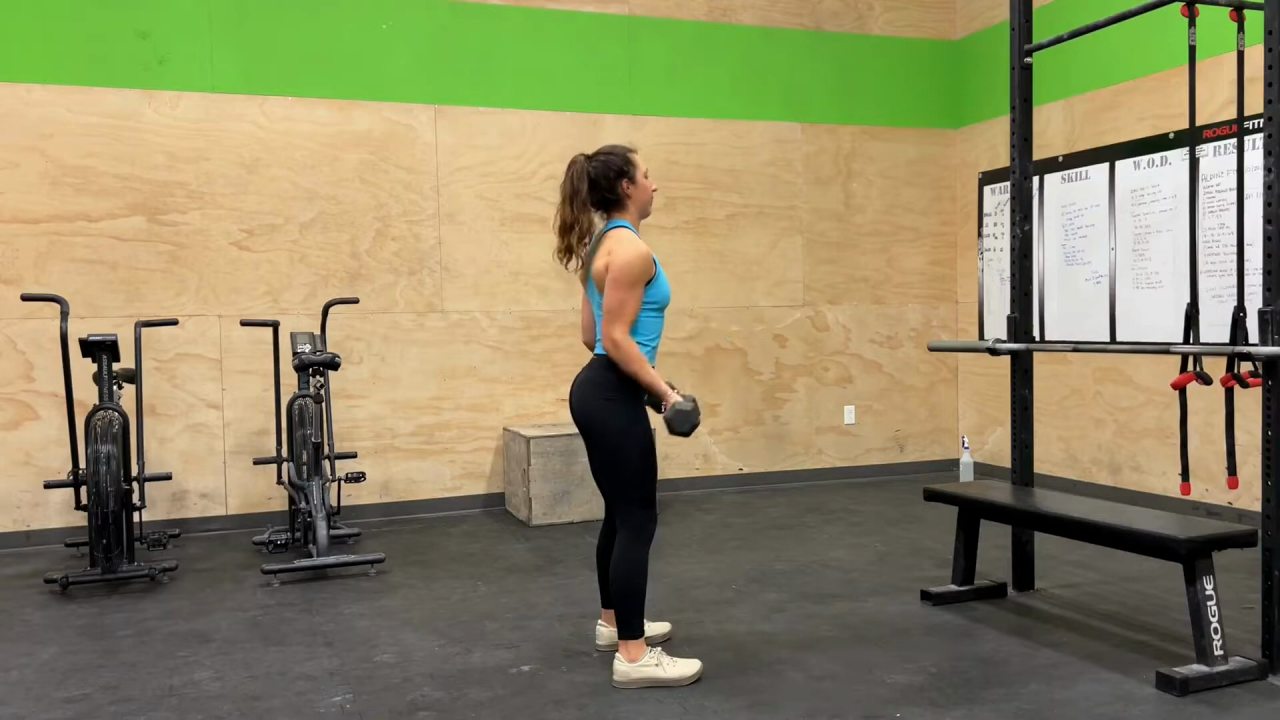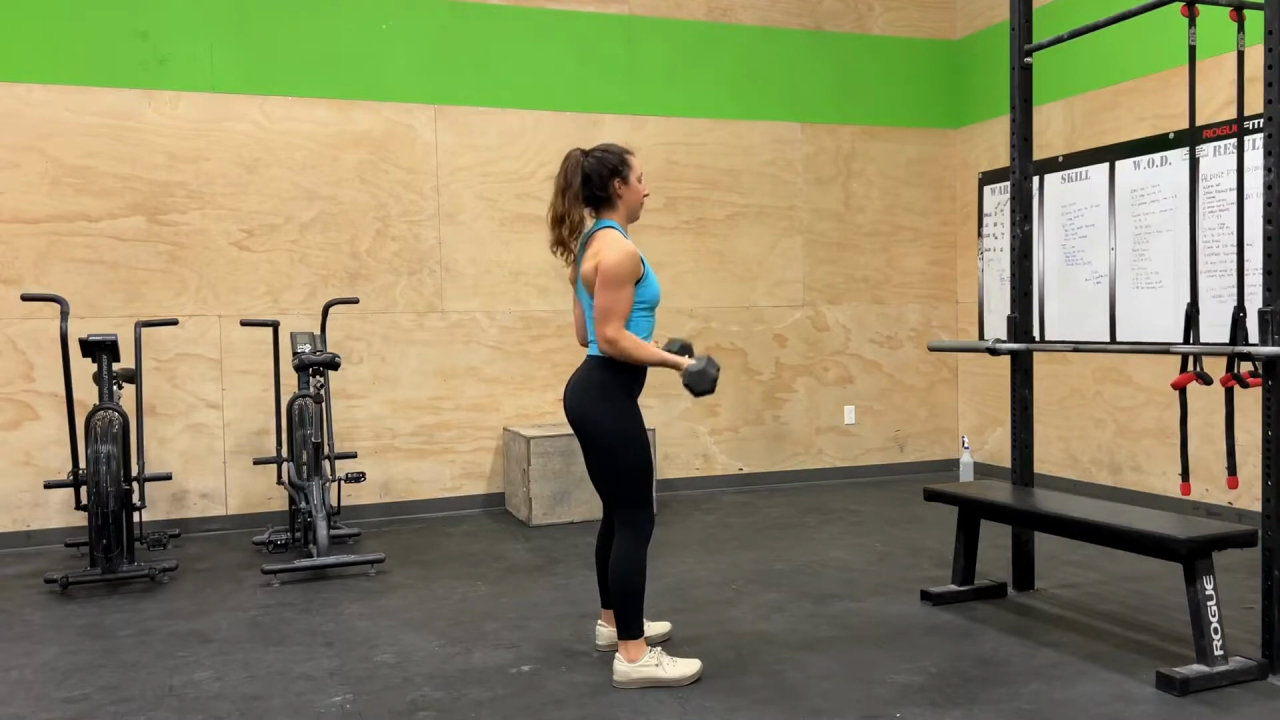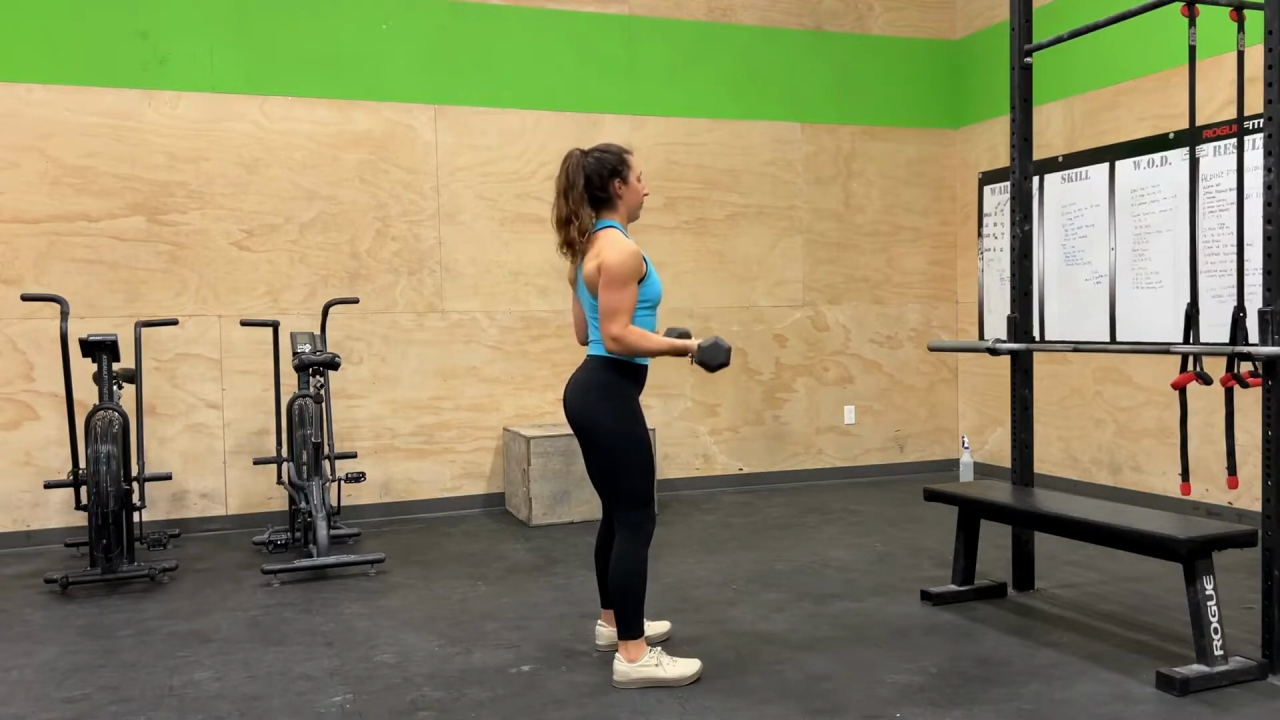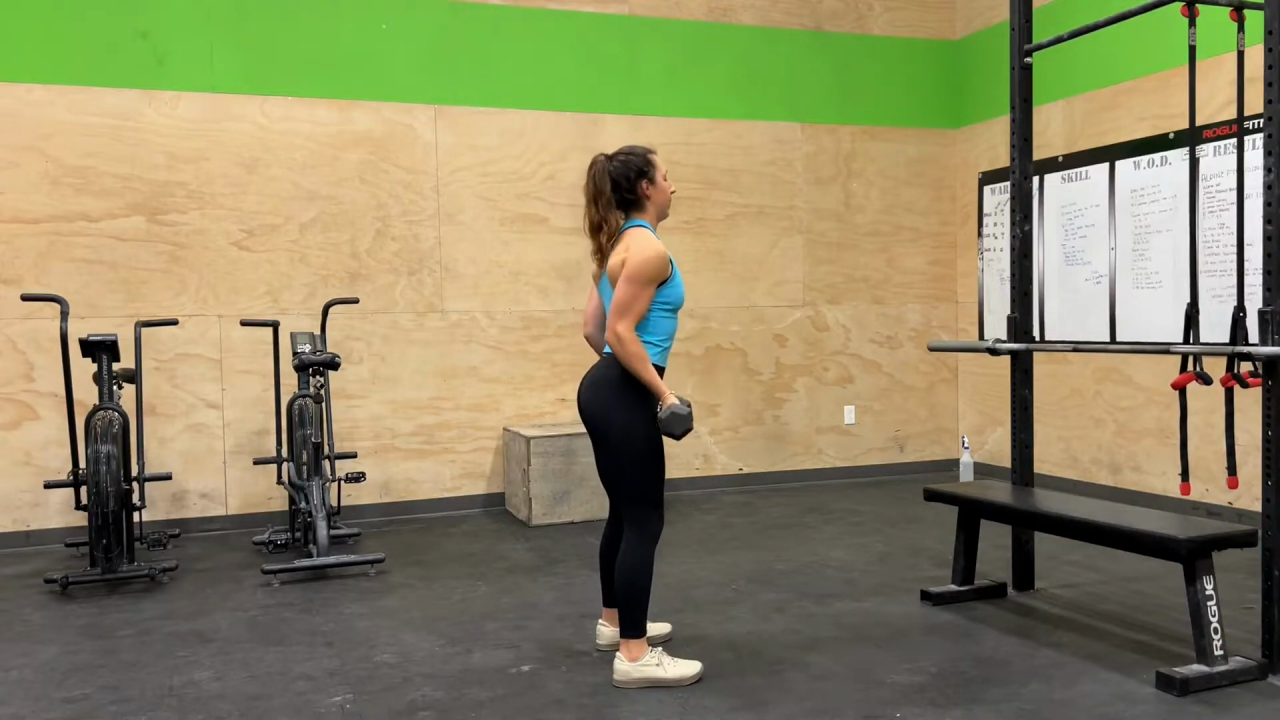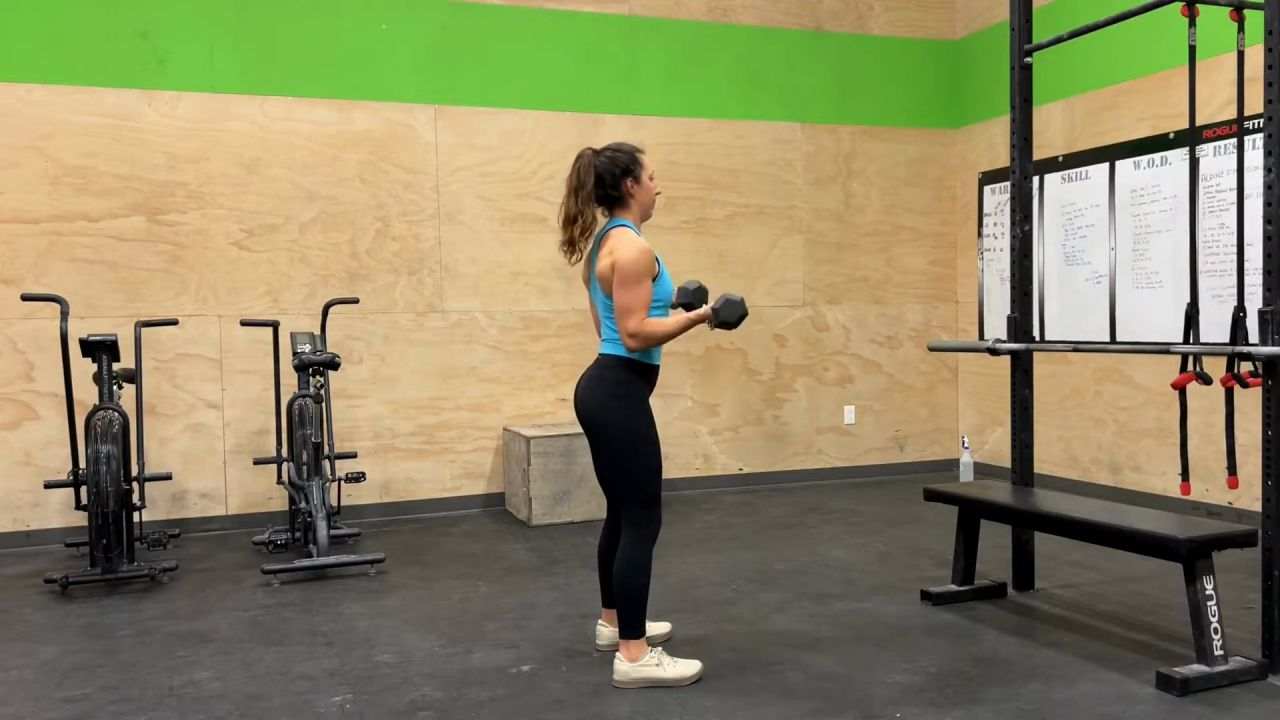
dt=0.5s
person 1, frame 1
left shoulder: (603, 244)
right shoulder: (630, 249)
right elbow: (616, 338)
right wrist: (664, 390)
left hip: (596, 389)
right hip: (613, 398)
left knee: (620, 514)
right knee: (637, 521)
left ankle: (613, 622)
right ankle: (632, 656)
person 1, frame 2
left shoulder: (593, 244)
right shoulder: (617, 249)
right elbow: (610, 339)
left wrist: (649, 345)
right wrist: (675, 360)
left hip: (594, 389)
right hip: (607, 397)
left knee: (618, 515)
right knee: (635, 521)
left ankle: (613, 622)
right ankle: (633, 656)
person 1, frame 3
left shoulder: (590, 245)
right shoulder: (619, 248)
right elbow: (617, 337)
left wrist: (657, 335)
right wrist: (683, 345)
left hip: (591, 388)
right hip: (609, 394)
left knee: (617, 514)
right knee: (635, 520)
left ankle: (612, 621)
right ankle: (632, 655)
person 1, frame 4
left shoulder: (618, 245)
right shoulder: (647, 248)
left elbow: (592, 328)
right elbow: (621, 333)
right wrist: (662, 391)
left hip: (603, 388)
right hip: (622, 397)
left knee: (624, 513)
right knee: (643, 521)
left ankle: (614, 622)
right ankle: (634, 656)
person 1, frame 5
left shoulder: (603, 242)
right shoulder: (632, 246)
right elbow: (635, 334)
left wrist: (671, 309)
right wrist: (701, 316)
left hip: (602, 387)
right hip: (620, 393)
left knee: (622, 513)
right knee: (641, 521)
left ankle: (614, 622)
right ankle: (634, 655)
